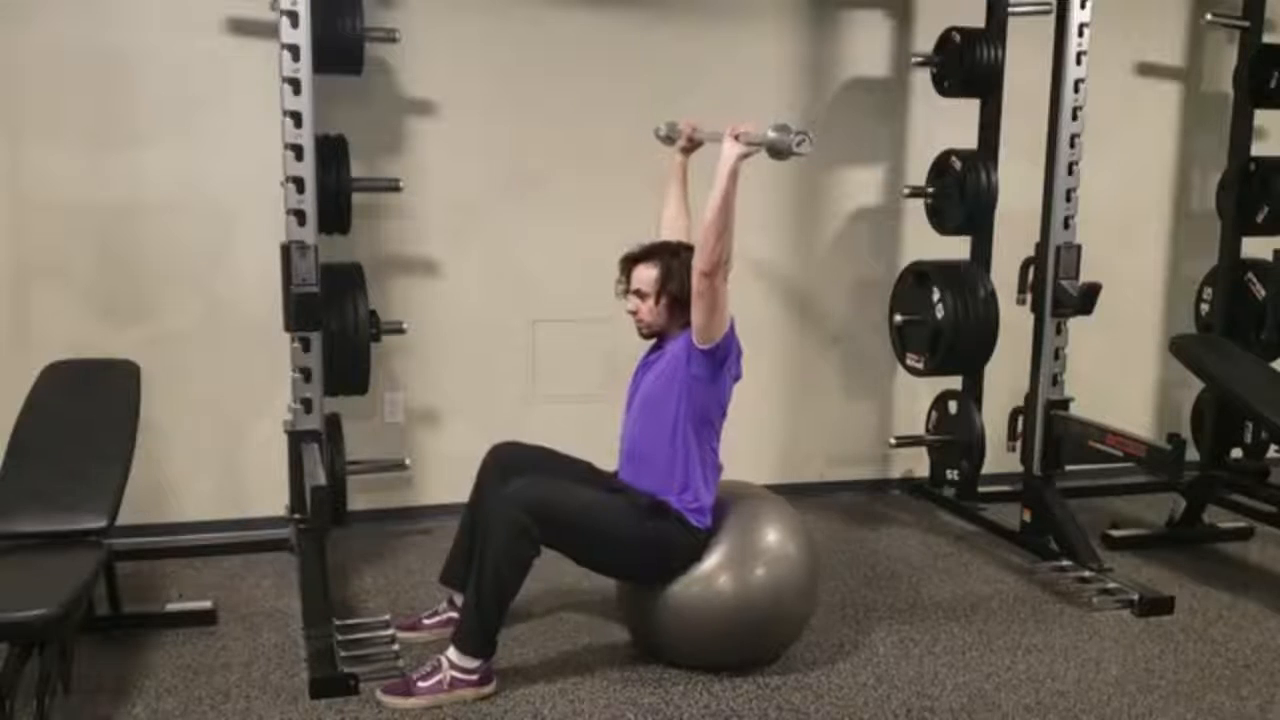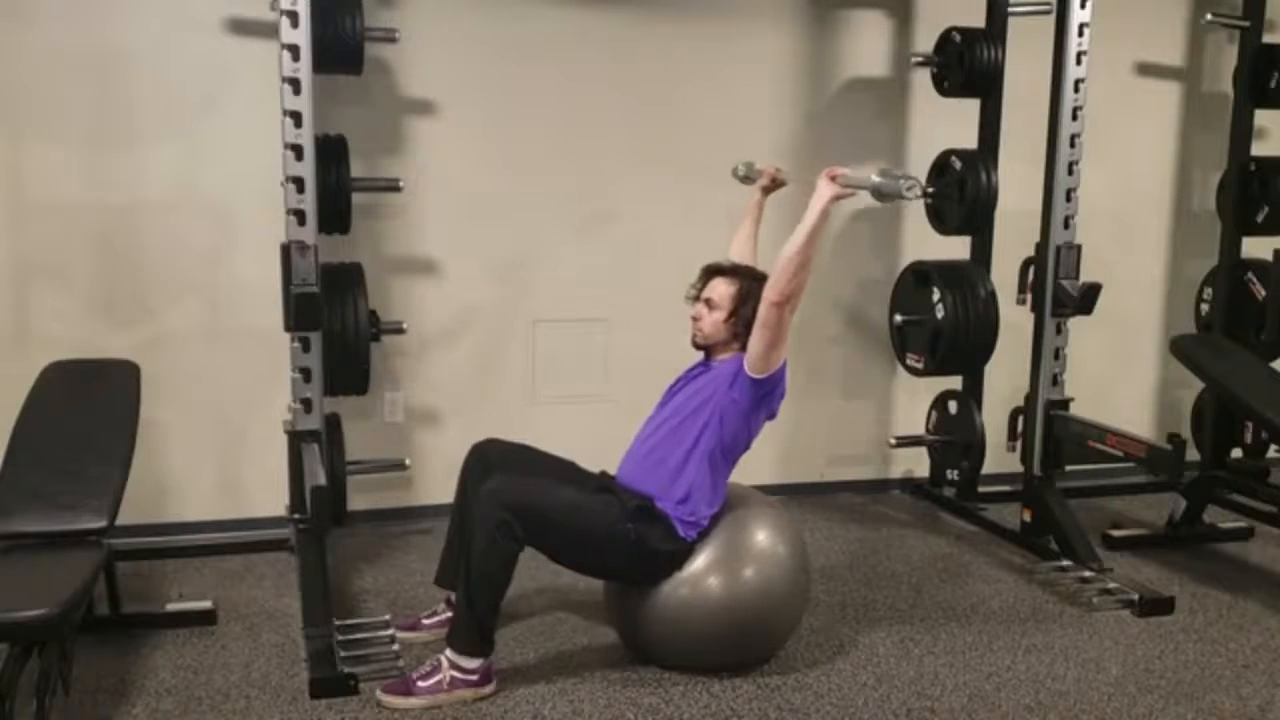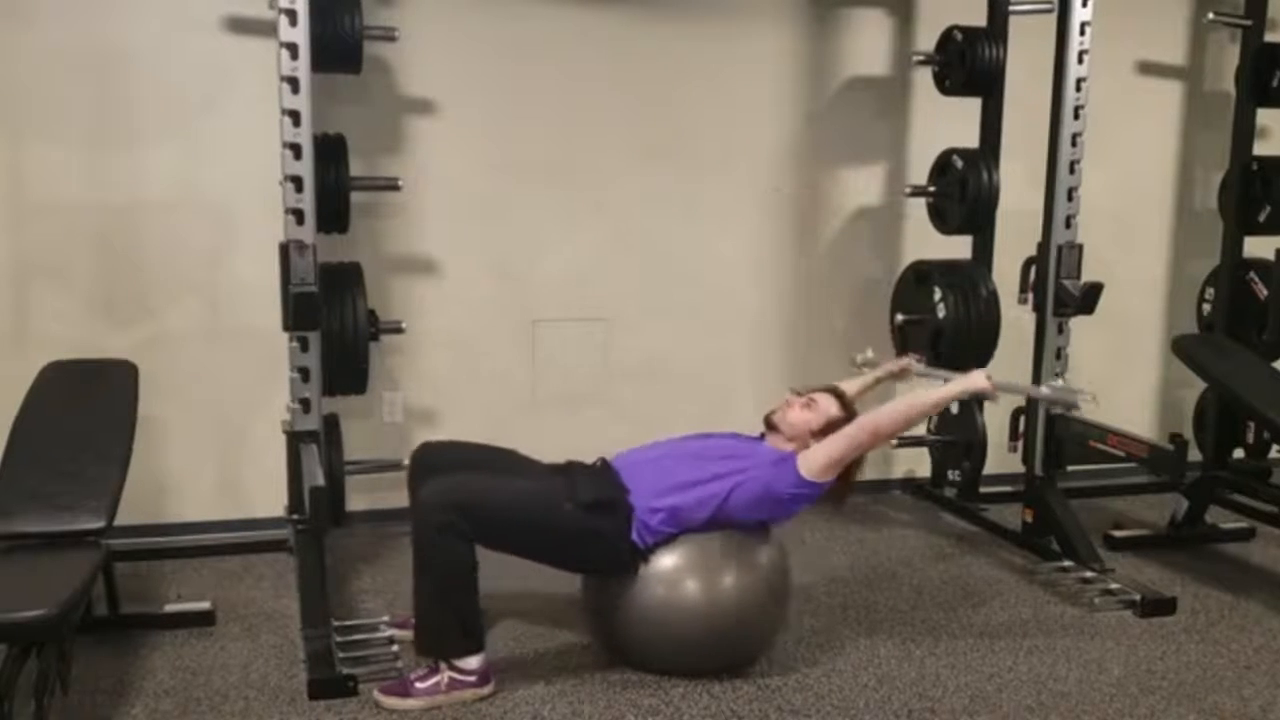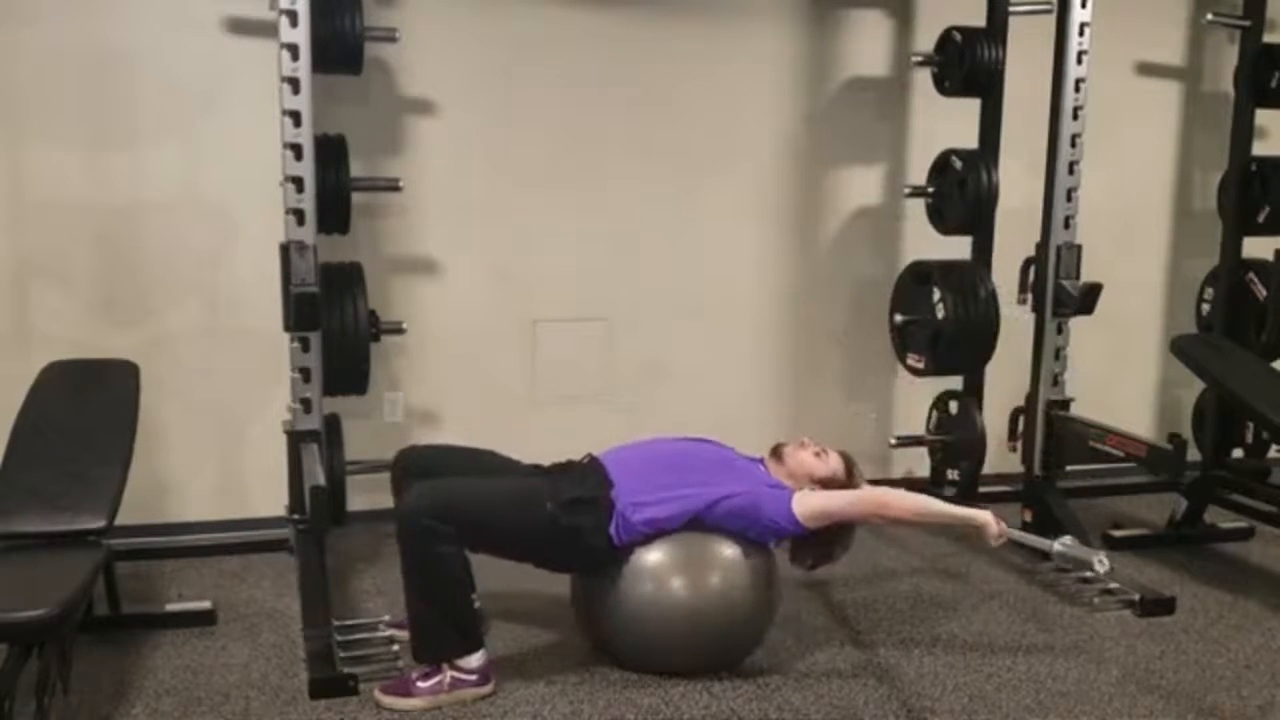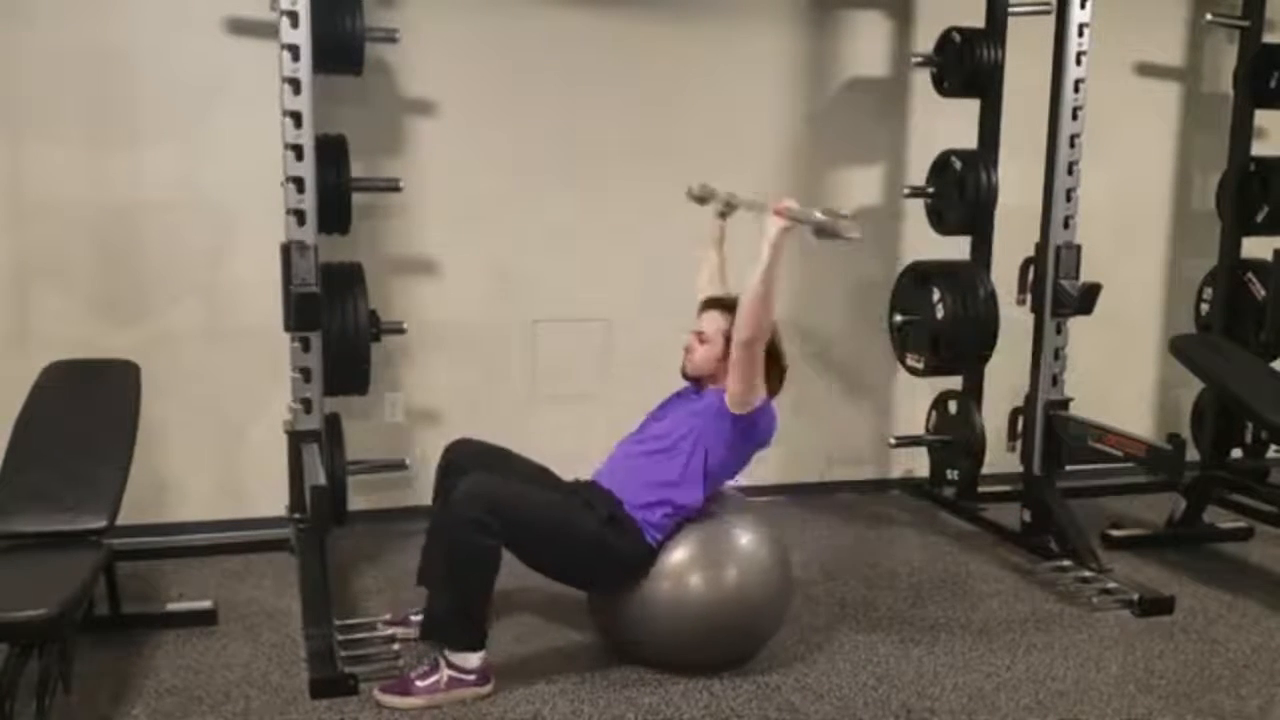
dt=1s
person 1, frame 1
left shoulder: (705, 351)
right shoulder: (668, 342)
left elbow: (707, 266)
right elbow: (672, 243)
left wrist: (728, 165)
right wrist: (681, 159)
left hip: (666, 530)
right hip: (632, 497)
left knee: (521, 502)
right knee: (506, 462)
left ankle: (467, 666)
right ankle: (460, 603)
person 1, frame 2
left shoulder: (751, 379)
right shoulder: (713, 365)
left elbow: (777, 296)
right elbow: (737, 275)
left wrist: (819, 204)
right wrist: (758, 198)
left hip: (652, 535)
right hip: (618, 498)
left knee: (501, 500)
right knee: (489, 458)
left ankle: (467, 666)
right ankle: (458, 602)
person 1, frame 3
left shoulder: (790, 479)
right shoulder: (756, 449)
left elbow: (872, 428)
right elbow: (824, 397)
left wrist: (961, 386)
right wrist: (880, 373)
left hip: (604, 521)
right hip: (589, 483)
left knee: (440, 501)
right knee: (432, 461)
left ankle: (461, 665)
right ankle: (442, 610)
person 1, frame 4
left shoulder: (776, 505)
right shoulder: (755, 473)
left elbow: (876, 503)
left wrist: (971, 513)
left hip: (584, 519)
right hip: (574, 482)
left knee: (423, 509)
right knee: (415, 466)
left ankle: (459, 663)
right ankle: (449, 610)
person 1, frame 5
left shoulder: (742, 413)
right shoulder: (701, 392)
left elbow: (750, 338)
right elbow: (712, 308)
left wrist: (773, 244)
right wrist: (719, 228)
left hip: (617, 540)
right hip: (591, 503)
left knee: (476, 496)
right knee: (467, 457)
left ankle: (463, 664)
right ankle: (443, 610)
